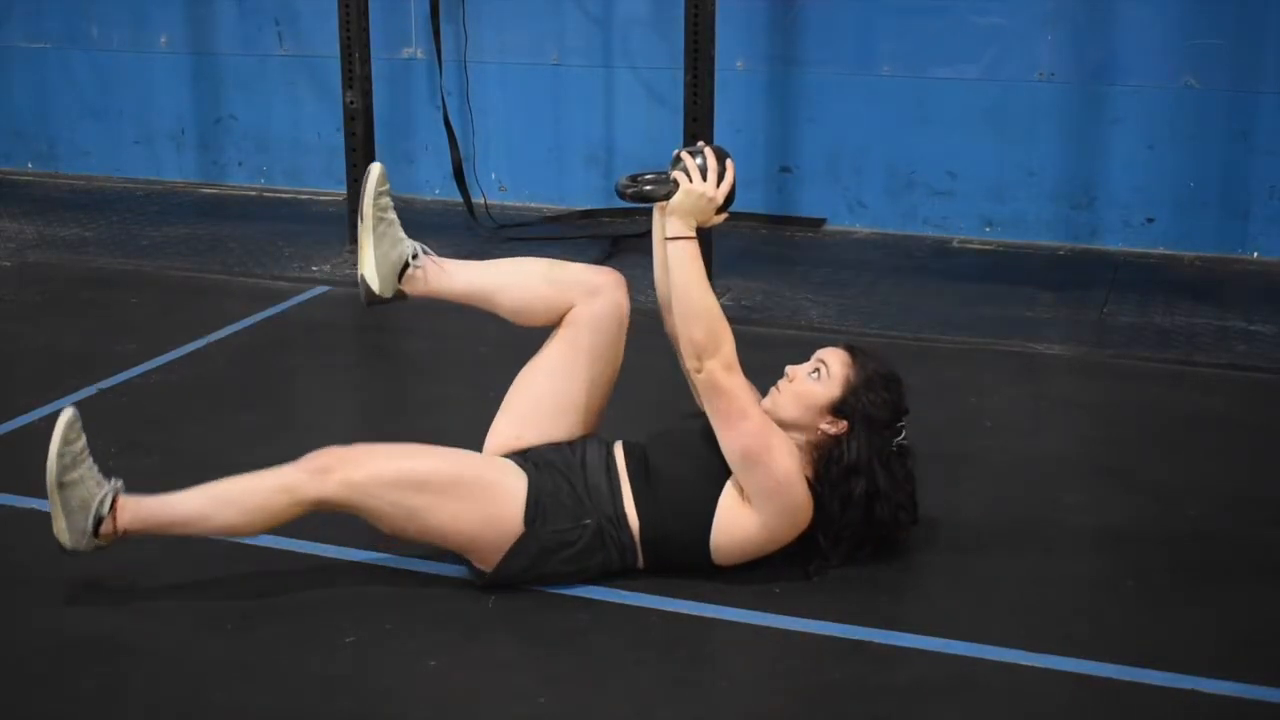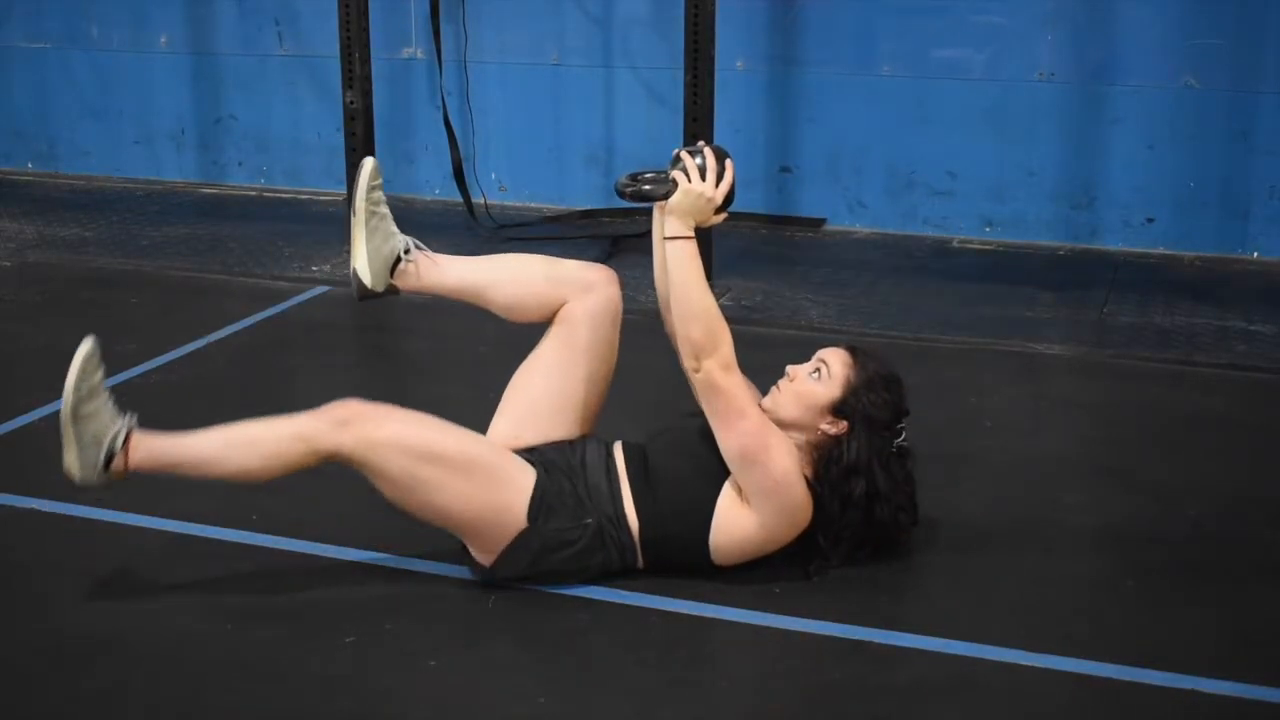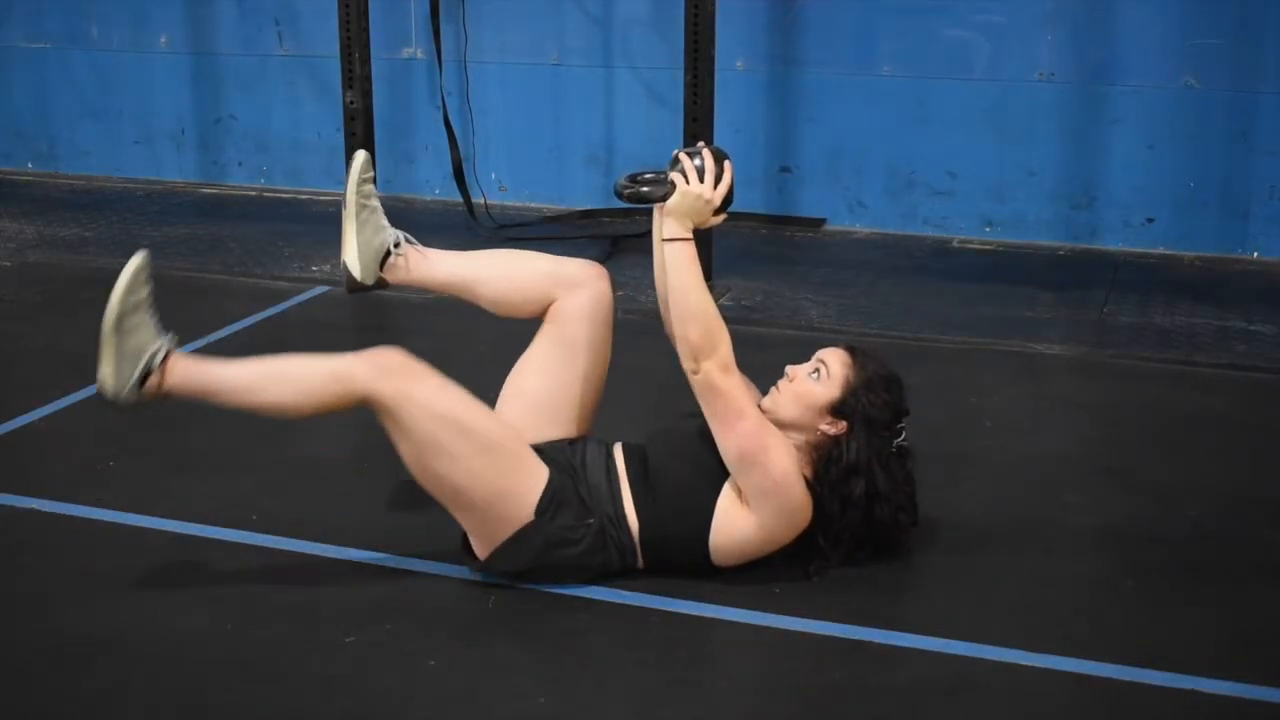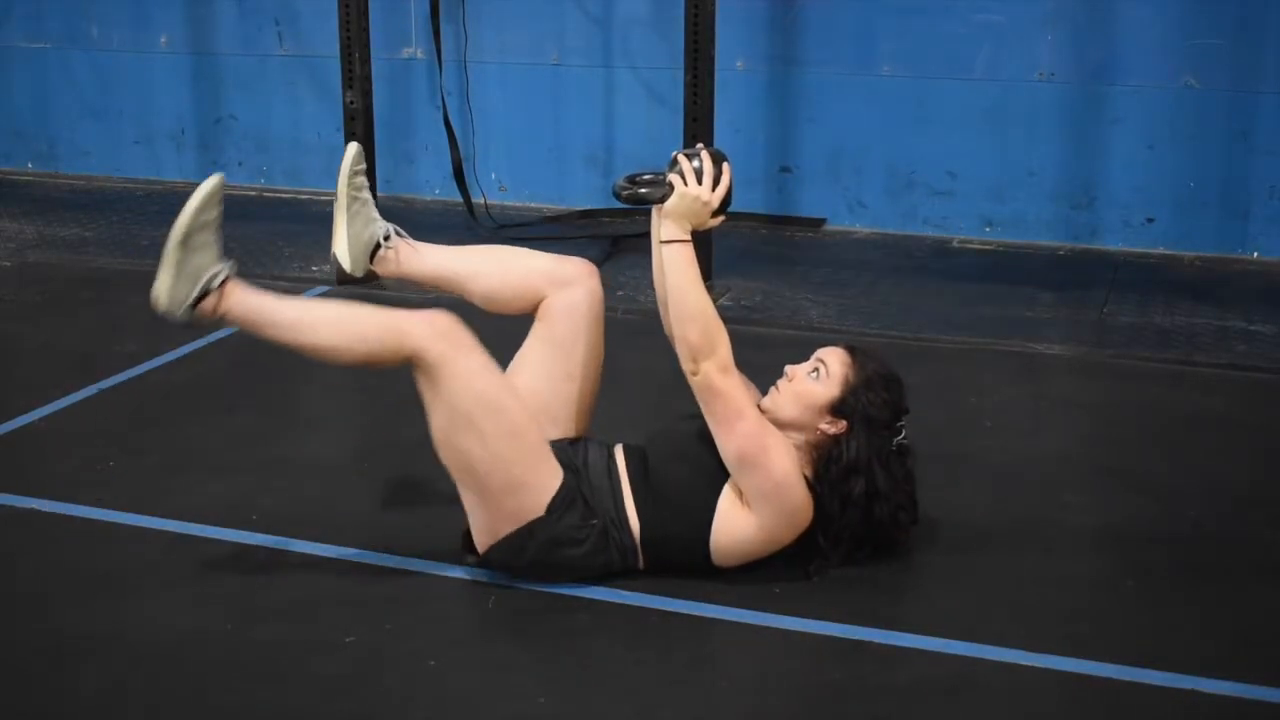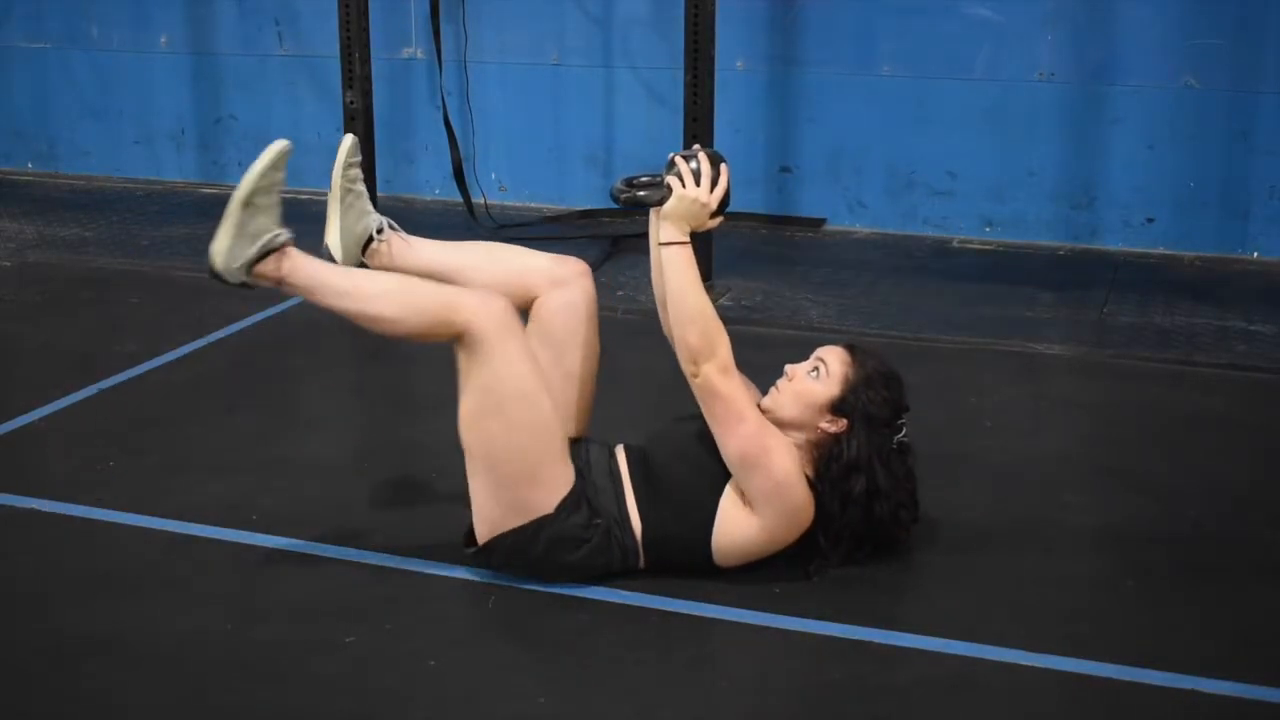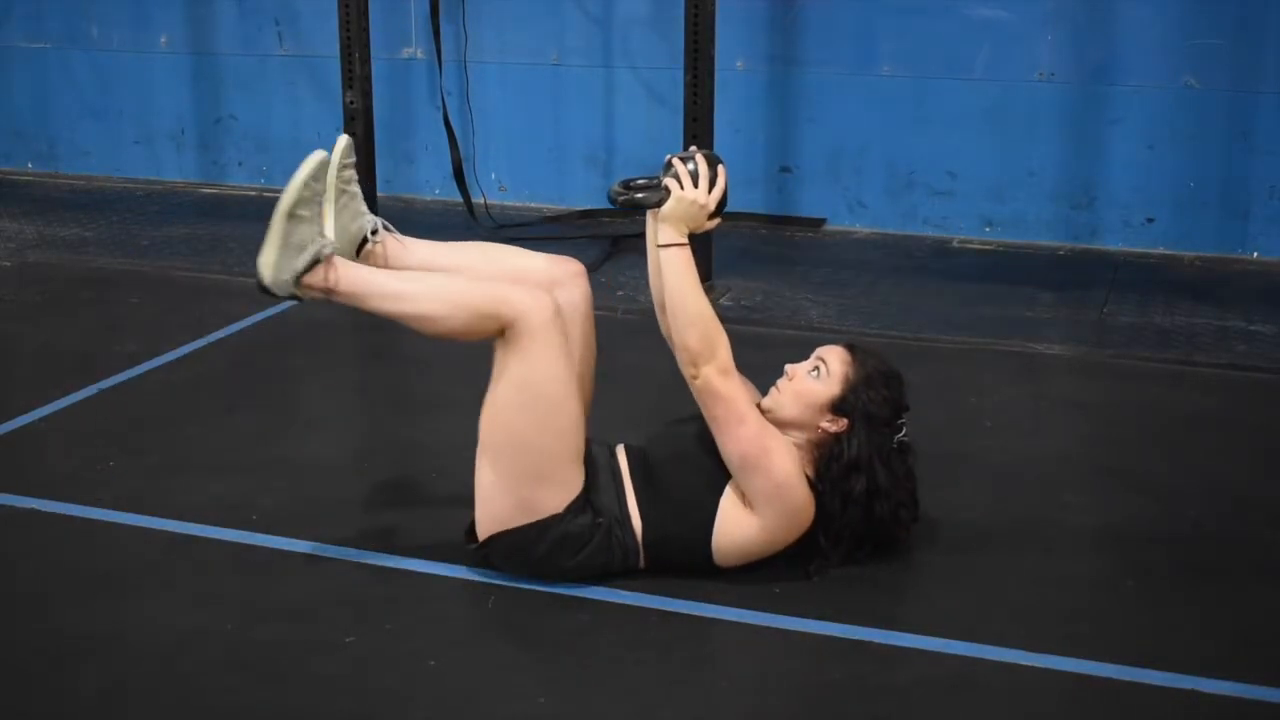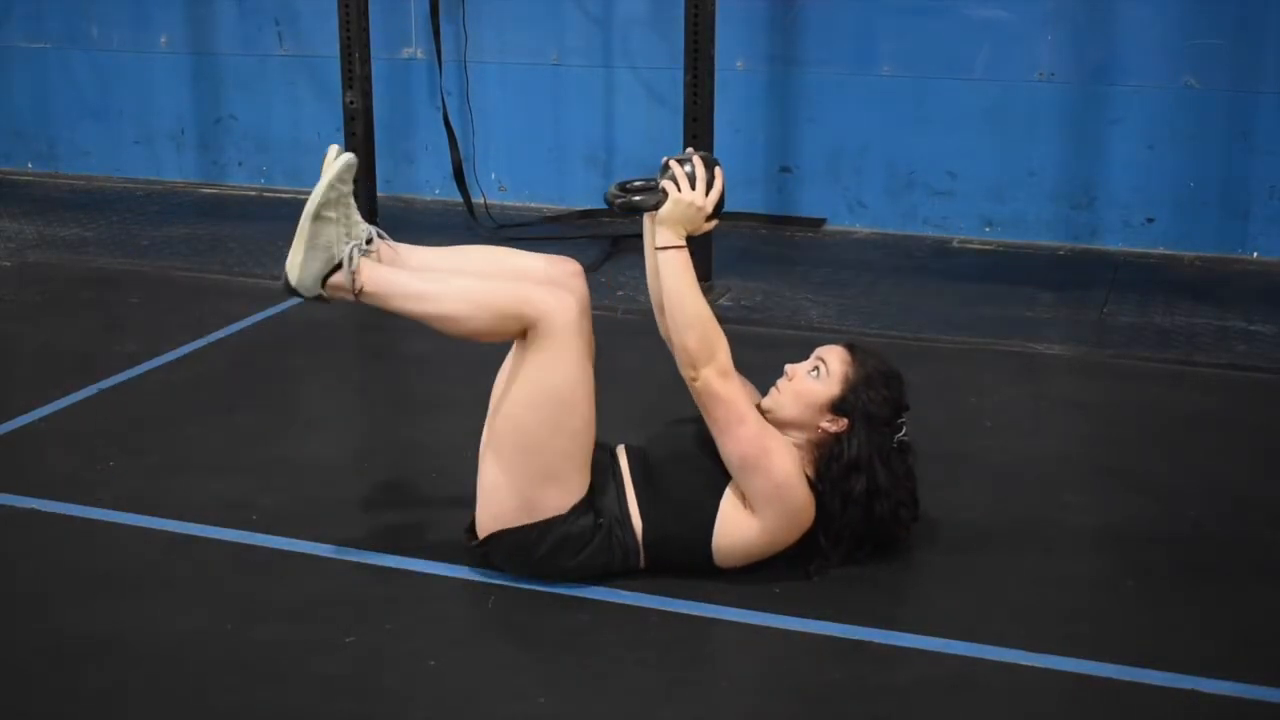
dt=0.1s
person 1, frame 1
left shoulder: (786, 498)
right shoulder: (760, 447)
left elbow: (711, 367)
right elbow: (708, 361)
left wrist: (680, 229)
right wrist: (670, 221)
left hip: (542, 530)
right hip: (546, 474)
left knee: (328, 475)
right knee: (601, 290)
left ankle: (111, 514)
right ankle: (406, 269)
person 1, frame 2
left shoulder: (785, 498)
right shoulder: (761, 446)
left elbow: (709, 367)
right elbow: (703, 351)
left wrist: (679, 228)
right wrist: (670, 221)
left hip: (544, 528)
right hip: (548, 470)
left knee: (347, 423)
right knee: (593, 287)
left ankle: (126, 450)
right ankle: (403, 266)
person 1, frame 3
left shoulder: (784, 500)
right shoulder: (766, 448)
left elbow: (707, 367)
right elbow: (706, 364)
left wrist: (679, 229)
right wrist: (670, 225)
left hip: (547, 533)
right hip: (556, 476)
left knee: (383, 371)
right knee: (584, 283)
left ankle: (159, 372)
right ankle: (390, 257)
person 1, frame 4
left shoulder: (786, 499)
right shoulder: (769, 445)
left elbow: (706, 369)
right elbow: (702, 351)
left wrist: (676, 230)
right wrist: (669, 224)
left hip: (552, 528)
right hip: (562, 474)
left knee: (434, 336)
right knee: (573, 278)
left ankle: (217, 295)
right ankle: (381, 251)
person 1, frame 5
left shoulder: (786, 499)
right shoulder: (763, 438)
left elbow: (707, 369)
right elbow: (706, 368)
left wrist: (675, 233)
right wrist: (660, 223)
left hip: (547, 533)
right hip: (565, 482)
left knee: (480, 313)
right knee: (565, 278)
left ankle: (269, 261)
right ankle: (373, 243)
person 1, frame 6
left shoulder: (787, 499)
right shoulder: (769, 436)
left elbow: (704, 372)
right elbow: (710, 366)
left wrist: (673, 233)
right wrist: (659, 225)
left hip: (549, 530)
right hip: (581, 479)
left knee: (524, 308)
right knee: (560, 277)
left ankle: (316, 271)
right ankle: (366, 245)
person 1, frame 7
left shoulder: (787, 498)
right shoulder: (770, 438)
left elbow: (705, 371)
right elbow: (684, 343)
left wrist: (672, 237)
right wrist: (656, 224)
left hip: (548, 534)
right hip: (586, 484)
left knee: (551, 306)
right knee: (560, 277)
left ankle: (339, 272)
right ankle: (365, 251)
